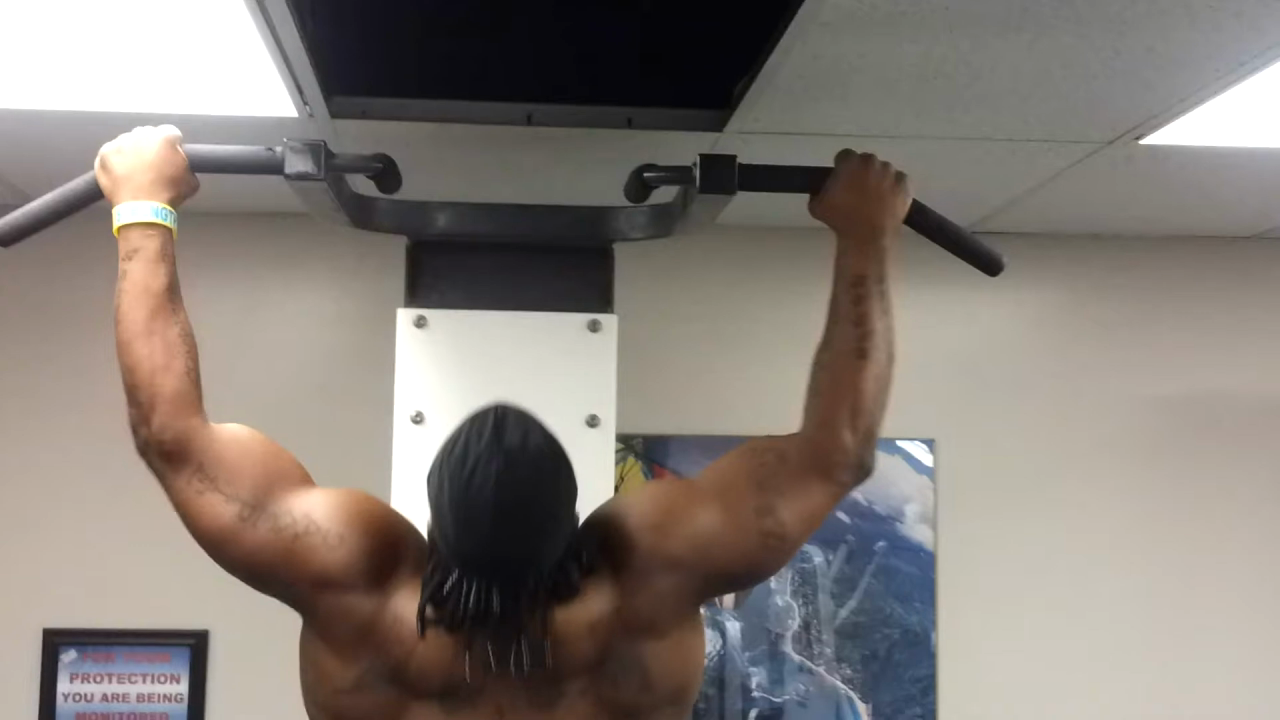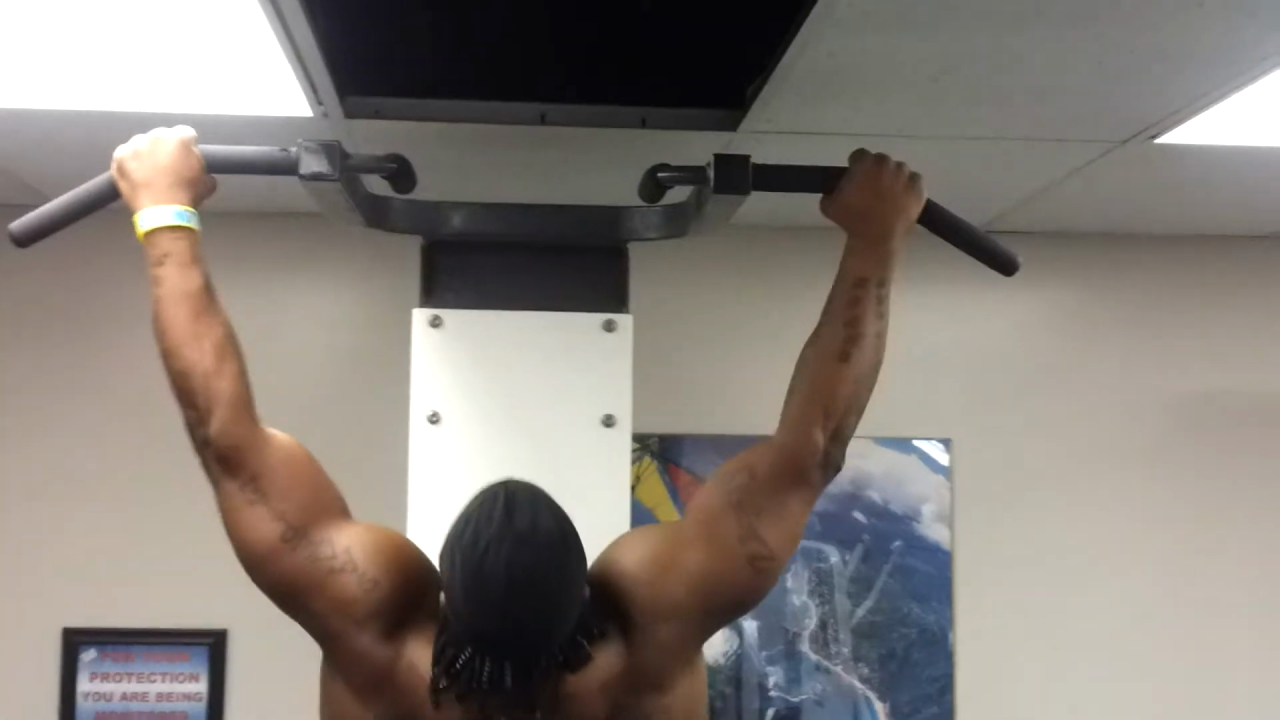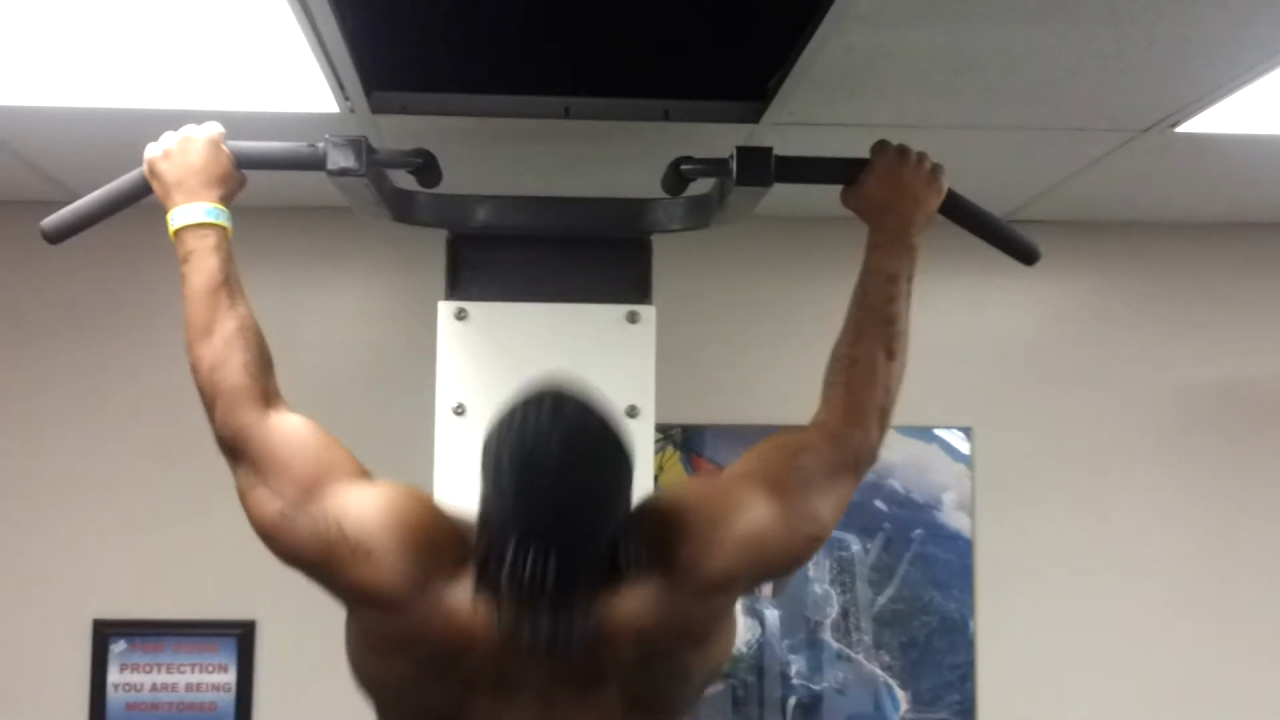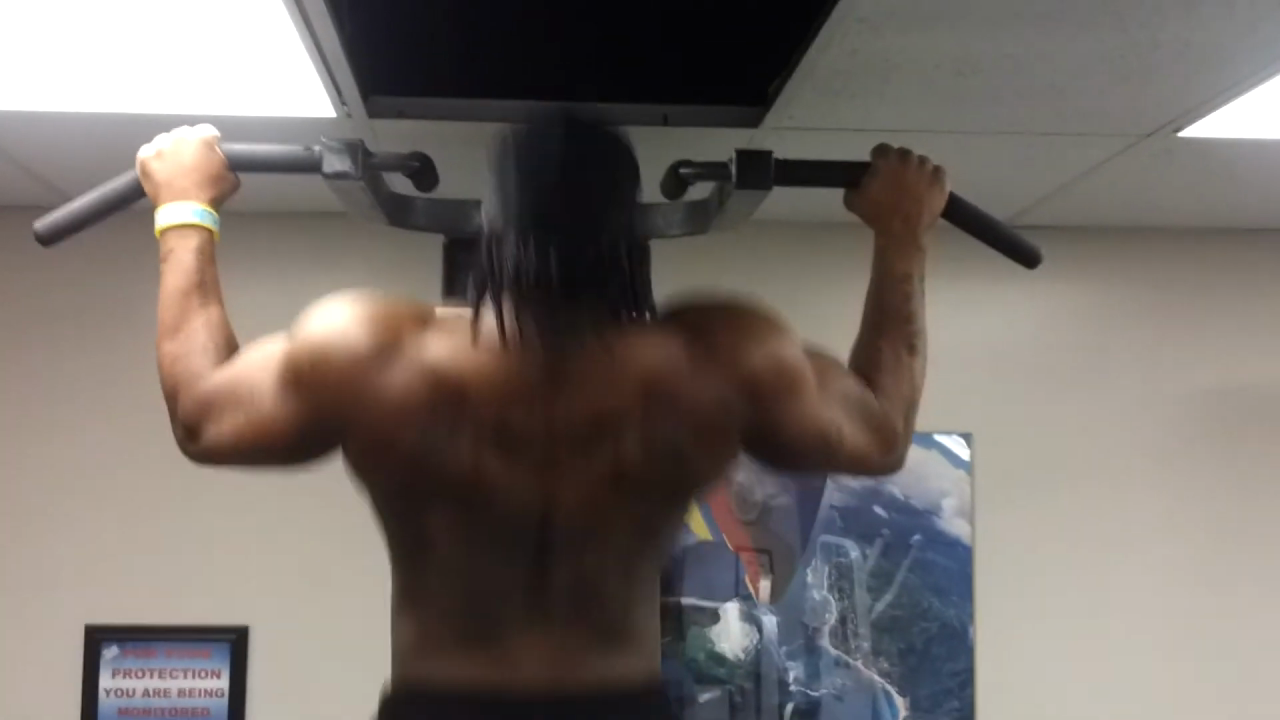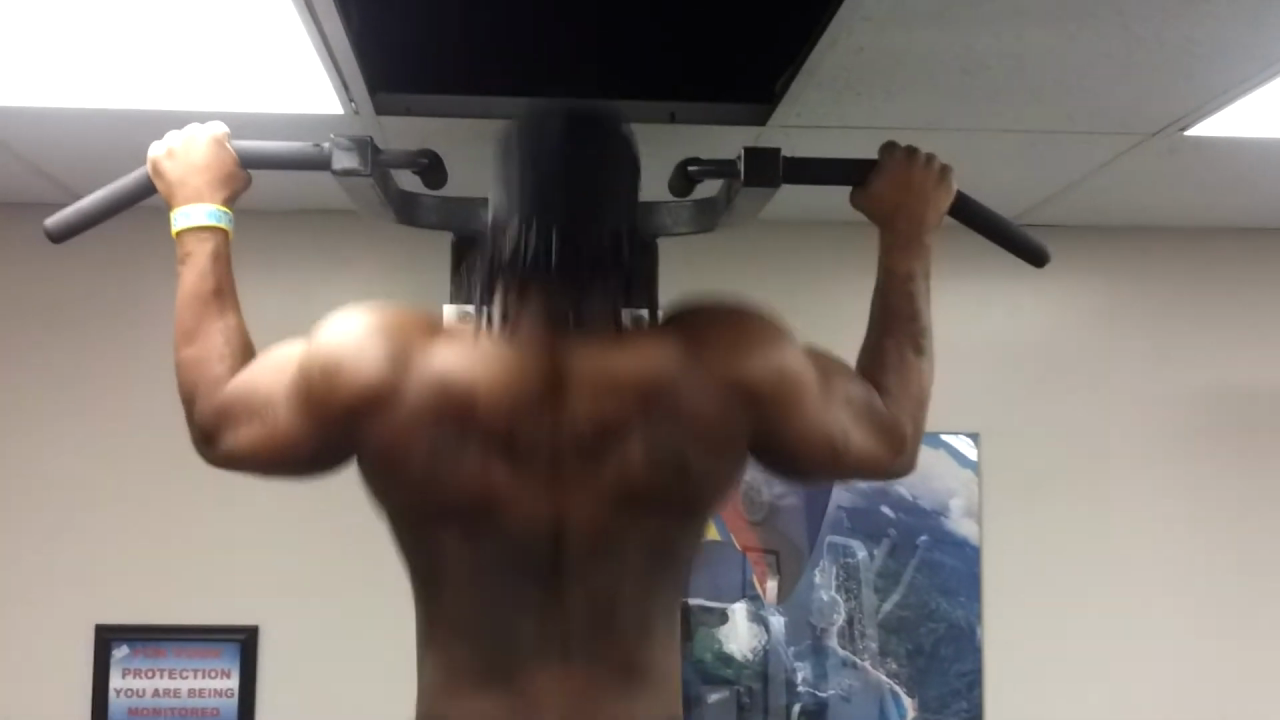
dt=0.3s
person 1, frame 1
left shoulder: (353, 591)
right shoulder: (647, 595)
left elbow: (167, 430)
right elbow: (839, 448)
left wrist: (143, 211)
right wrist: (864, 238)
person 1, frame 2
left shoulder: (373, 636)
right shoulder: (650, 632)
left elbow: (227, 434)
right elbow: (810, 447)
left wrist: (166, 215)
right wrist: (872, 241)
person 1, frame 3
left shoulder: (401, 586)
right shoulder: (685, 587)
left elbow: (246, 418)
right elbow: (846, 439)
left wrist: (199, 213)
right wrist: (892, 234)
person 1, frame 4
left shoulder: (372, 354)
right shoulder: (720, 360)
left elbow: (199, 414)
right elbow: (881, 434)
left wrist: (184, 210)
right wrist: (901, 237)
person 1, frame 5
left shoulder: (386, 363)
right shoulder: (723, 364)
left elbow: (215, 417)
right elbow: (891, 436)
left wrist: (200, 209)
right wrist: (908, 230)
